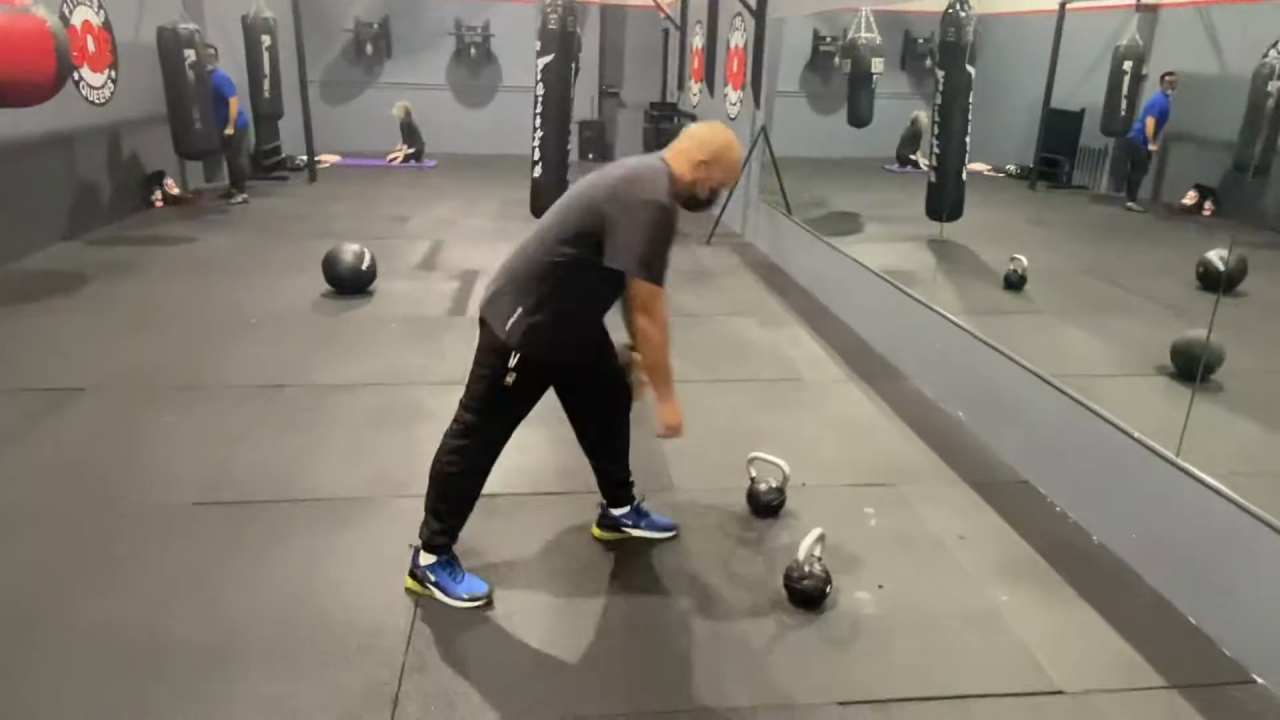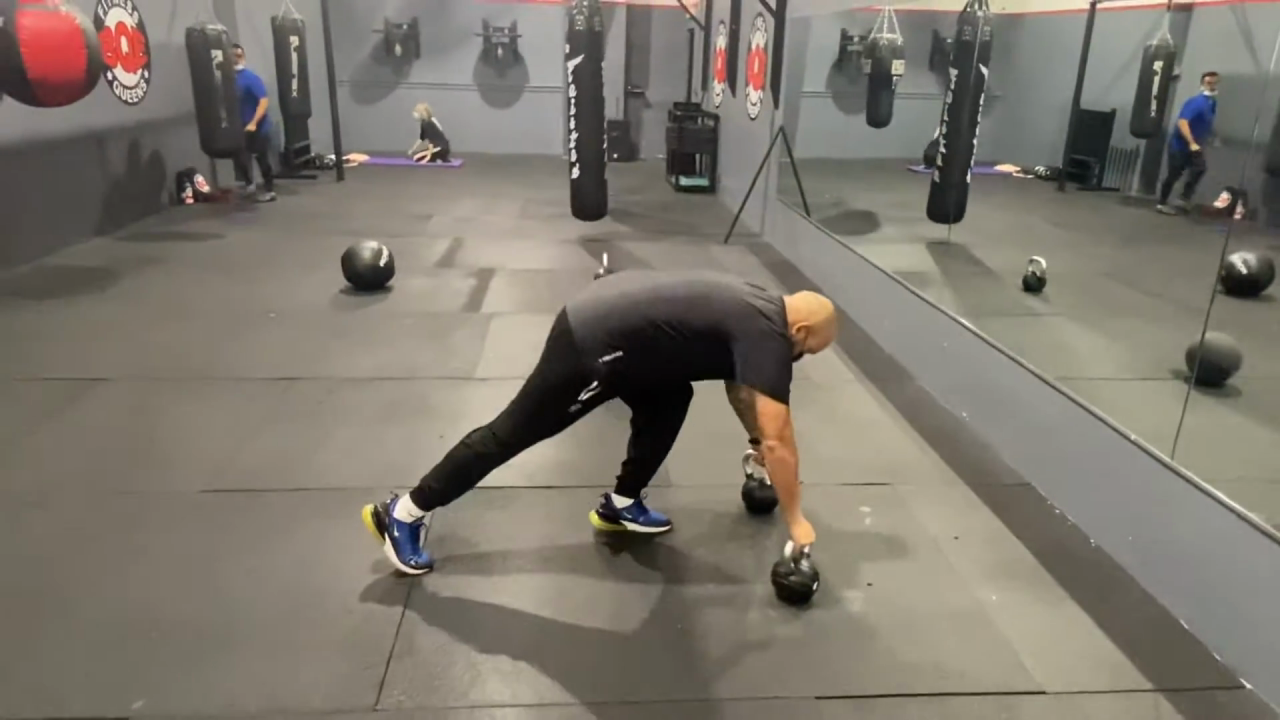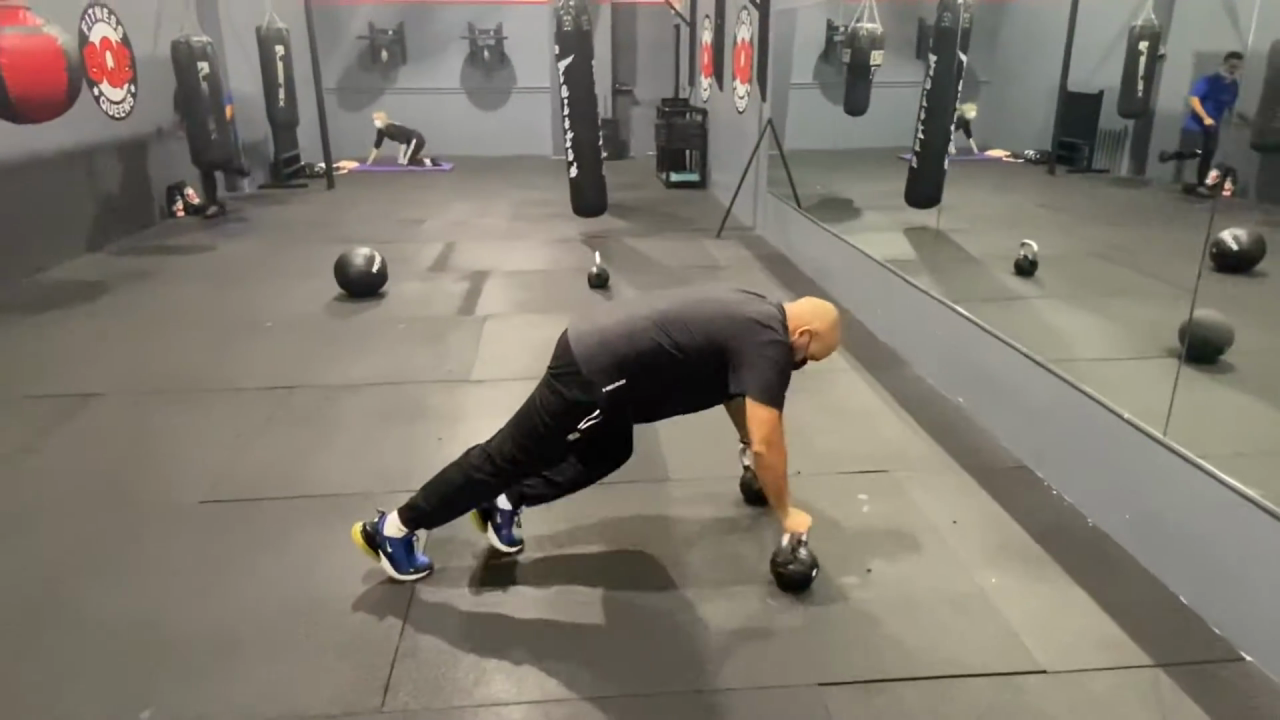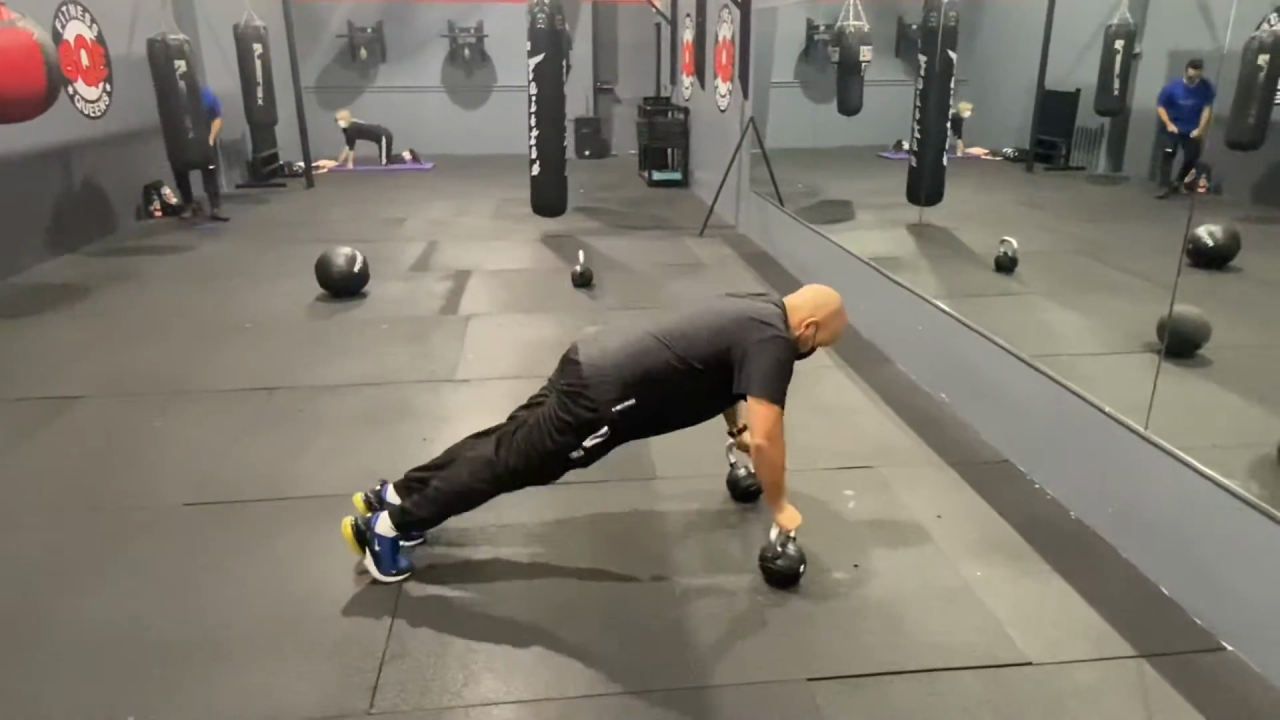
dt=0.7s
person 1, frame 1
left shoulder: (649, 178)
right shoulder: (649, 203)
left elbow: (643, 299)
right elbow: (646, 312)
left wrist: (646, 352)
right wrist: (666, 397)
left hip: (568, 319)
right hip: (523, 321)
left knee: (608, 404)
right knee: (479, 435)
left ankle: (618, 509)
right ankle: (431, 557)
person 1, frame 2
left shoulder: (756, 312)
right shoulder: (766, 334)
left elbow: (739, 386)
right elbow: (779, 439)
left wrist: (758, 442)
right wrist: (795, 520)
left hip: (607, 317)
right hip: (592, 342)
left knee: (670, 401)
right knee: (514, 431)
left ankle: (622, 504)
right ankle: (403, 514)
person 1, frame 3
left shoulder: (755, 317)
right shoulder: (768, 345)
left elbow: (733, 386)
right elbow: (767, 444)
left wrist: (751, 445)
right wrist: (786, 513)
left hip: (596, 350)
right hip: (595, 372)
left knee: (608, 454)
right knee: (508, 456)
left ankle: (504, 502)
right ankle: (392, 529)
person 1, frame 4
left shoulder: (755, 312)
right shoulder: (772, 341)
right elbow: (767, 437)
left wrist: (737, 430)
right wrist: (779, 507)
left hip: (594, 360)
right hip: (604, 397)
left knee: (503, 445)
right knee: (507, 465)
left ankle: (391, 496)
right ankle: (384, 526)
